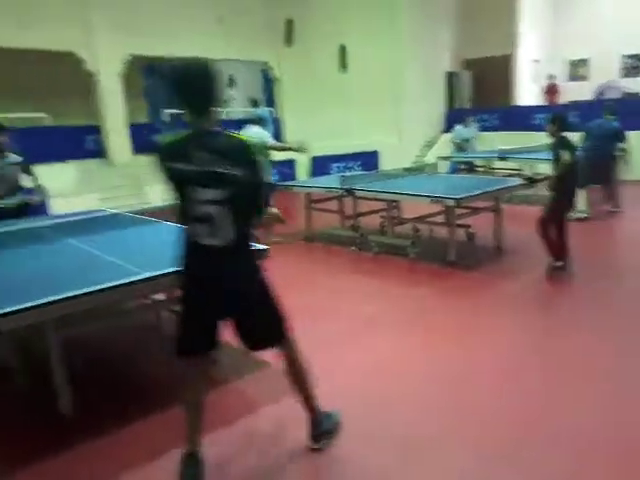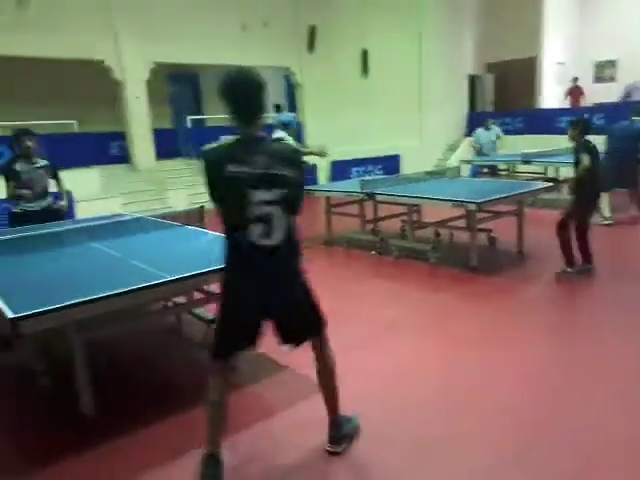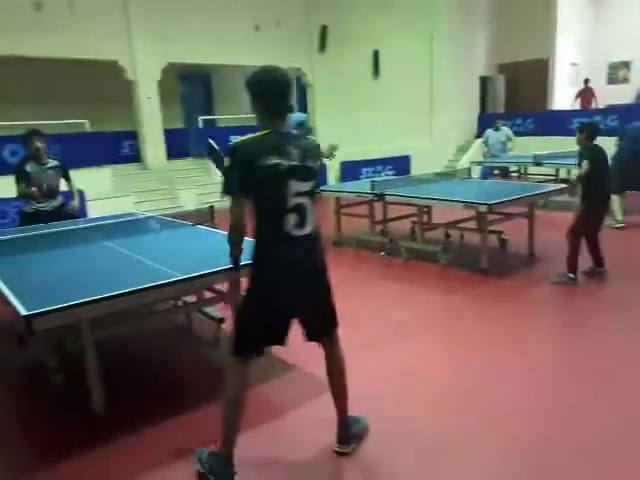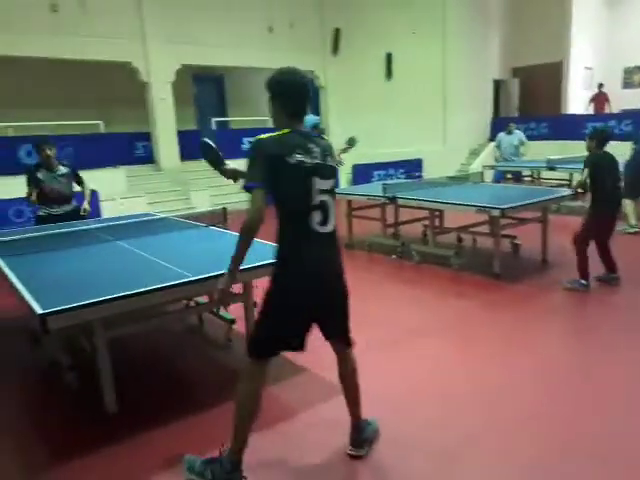
dt=0.1s
person 1, frame 1
left shoulder: (168, 152)
right shoulder: (242, 149)
right elbow: (255, 219)
right wrist: (257, 215)
left hip: (199, 276)
right hip: (240, 272)
left knee: (196, 367)
right knee: (286, 345)
right ankle: (319, 423)
person 1, frame 2
left shoulder: (215, 157)
right shoulder: (290, 154)
left elbow: (229, 221)
left hip: (243, 276)
right hip: (286, 274)
left knee: (221, 365)
right knee: (319, 342)
right ankle: (337, 427)
person 1, frame 3
left shoulder: (245, 150)
right shoulder: (311, 148)
left elbow: (237, 222)
left wrist: (235, 263)
left hip: (270, 270)
right hip: (310, 265)
left knee: (239, 360)
right knee: (330, 342)
right ankle: (345, 428)
person 1, frame 4
left shoulder: (267, 147)
right shoulder: (326, 148)
left elbow: (257, 213)
left wrist: (232, 271)
left hip: (295, 269)
right hip: (330, 266)
left knee: (256, 363)
right knee: (341, 344)
right ankle: (360, 430)
person 2, frame 1
left shoulder: (559, 142)
right shoulder: (565, 141)
left elbow: (567, 160)
left wrist: (555, 176)
right wrist: (556, 177)
left hip: (562, 189)
right hip: (567, 188)
left knee: (544, 222)
right knee: (558, 223)
left ankle: (558, 260)
right ankle: (561, 258)
person 2, frame 2
left shoulder: (580, 146)
right shoulder: (589, 145)
left elbow: (586, 164)
left wrist: (574, 179)
right wrist: (577, 180)
left hip: (583, 195)
right hip: (591, 193)
left knee: (562, 225)
right knee: (581, 228)
left ankle: (570, 266)
right ankle: (586, 264)
person 2, frame 3
left shoulder: (586, 151)
right shoulder: (599, 150)
left elbow: (584, 171)
left wrist: (576, 182)
right wrist: (582, 183)
left hip: (592, 199)
right hip: (601, 198)
left knee: (574, 233)
right knee: (590, 233)
left ankle: (571, 274)
right ankle: (599, 267)
person 2, frame 4
left shoulder: (592, 158)
right shoulder: (610, 158)
left elbow: (584, 179)
right elbow: (612, 181)
left wrist: (577, 187)
left hip: (600, 206)
right hip: (613, 206)
left knee: (580, 240)
right knee: (601, 240)
left ankle: (583, 281)
right ankle: (612, 273)
